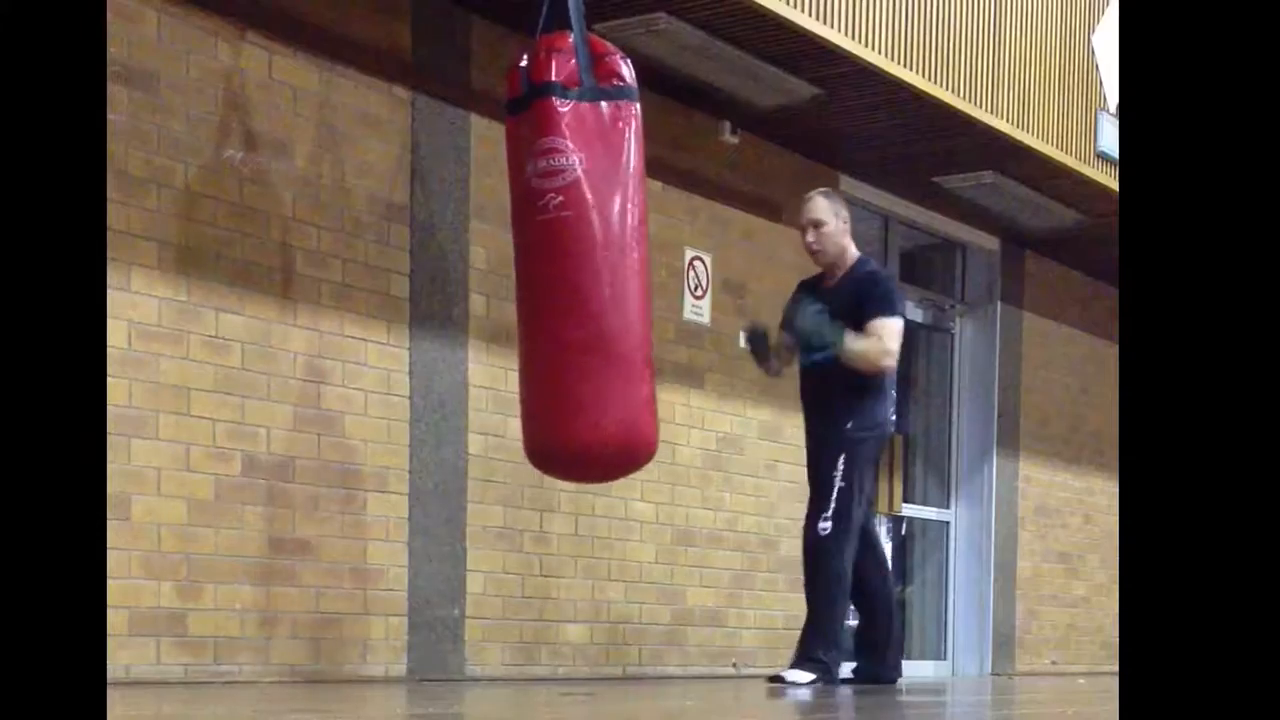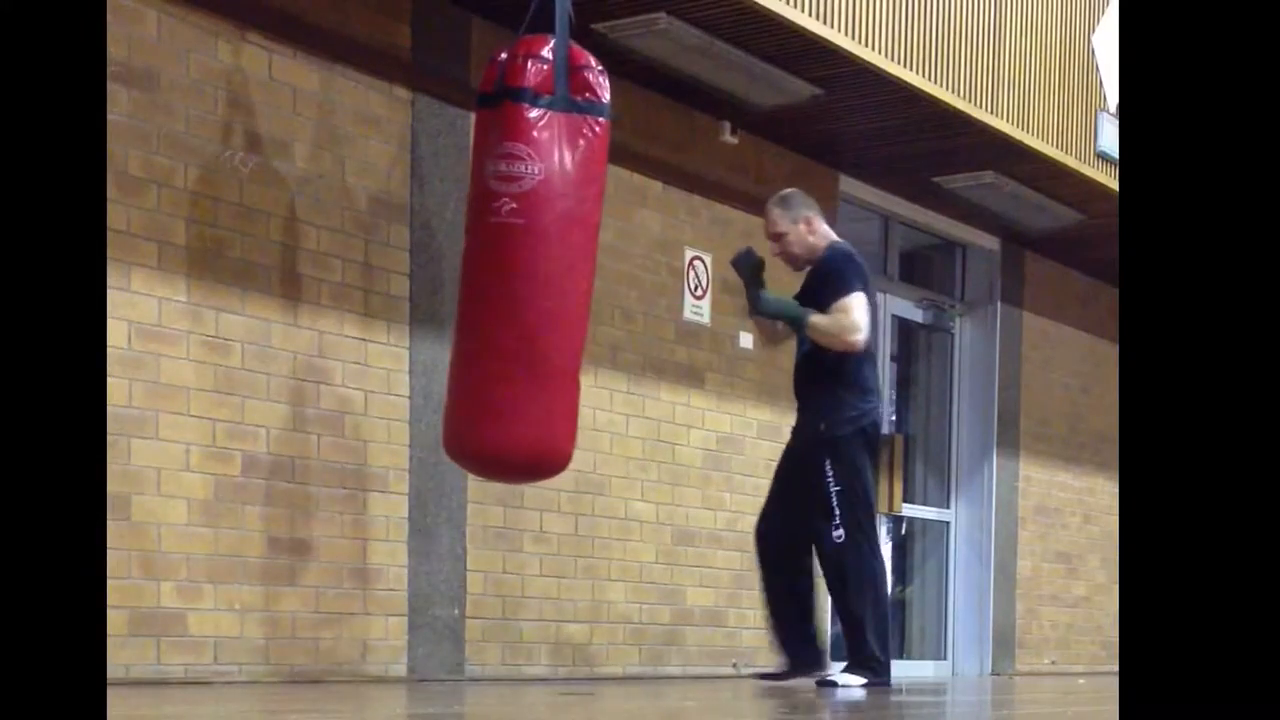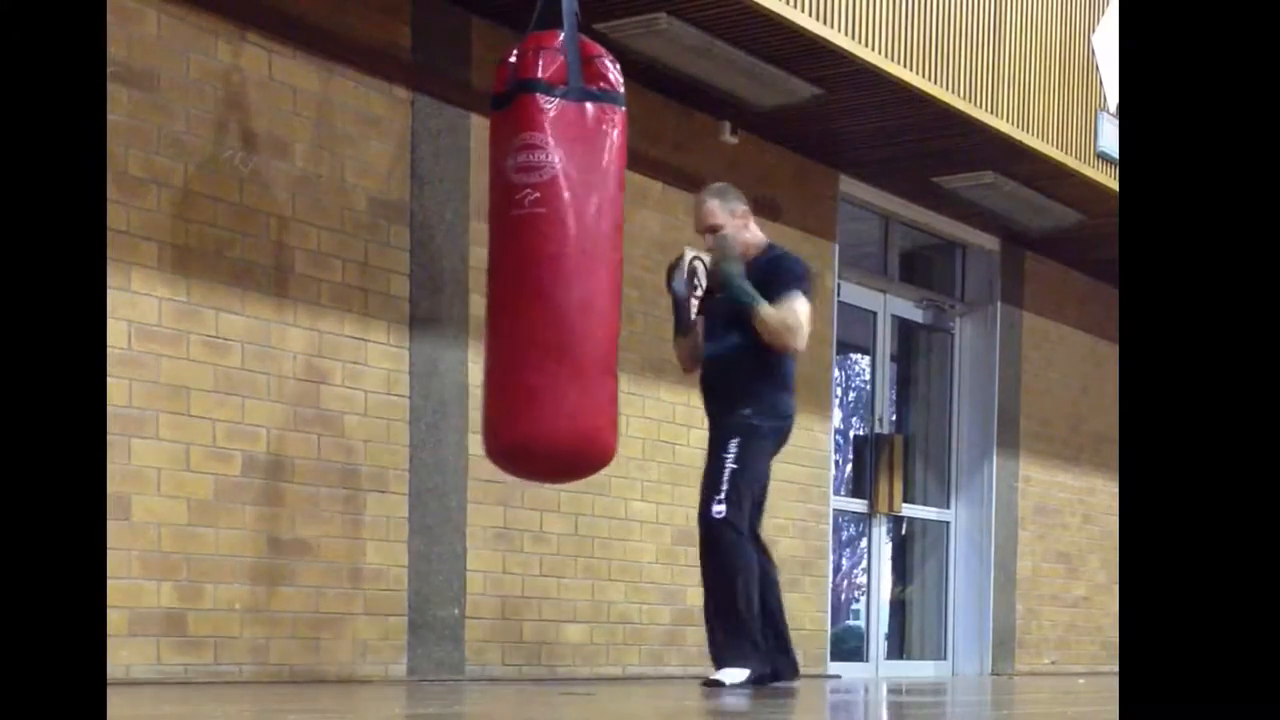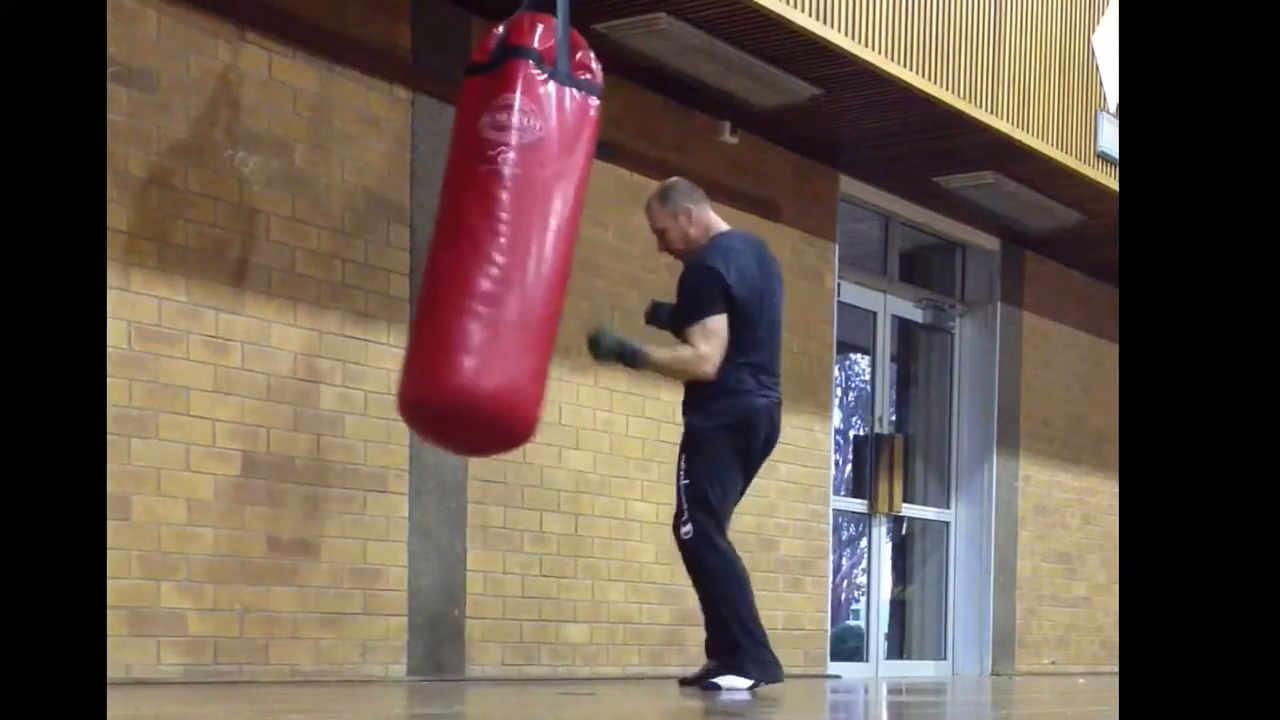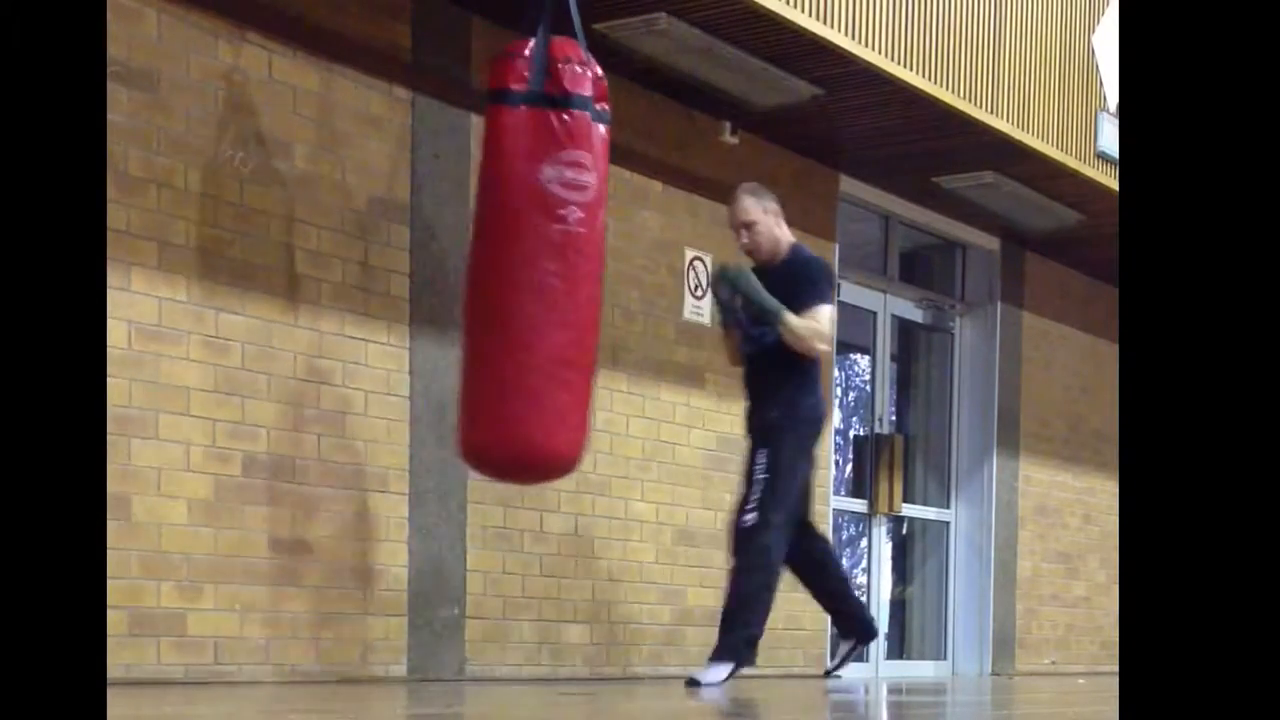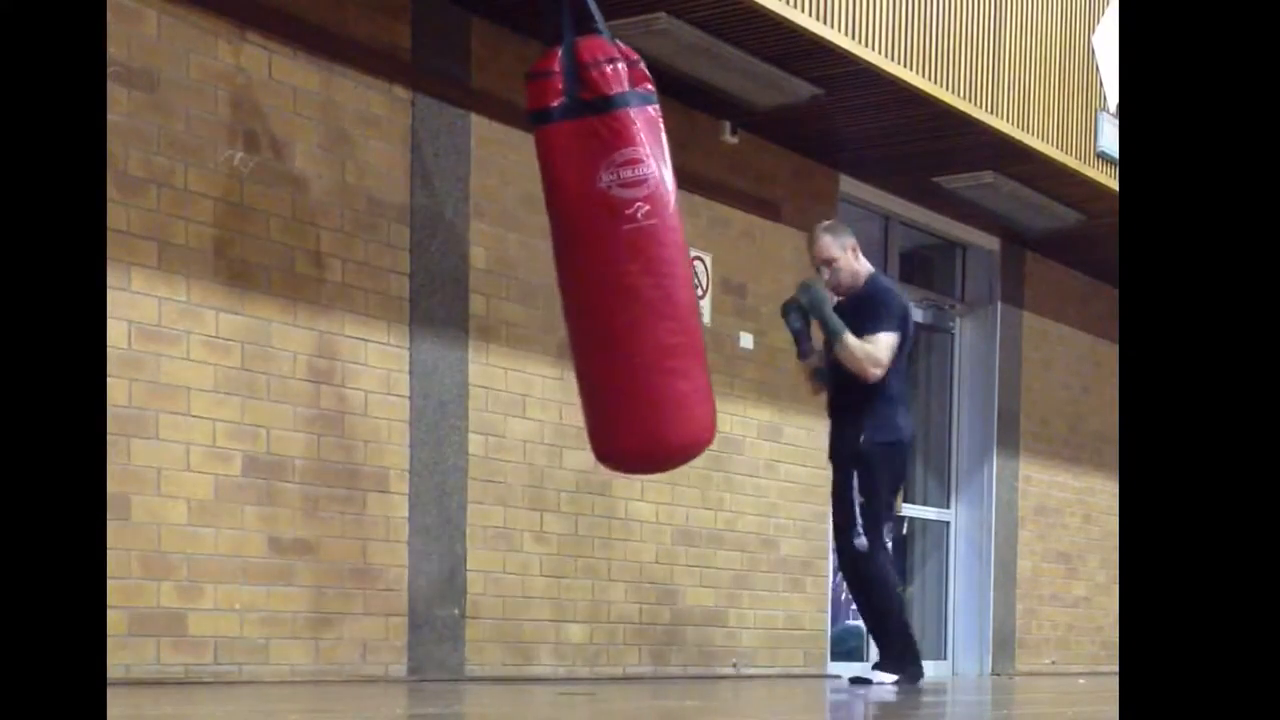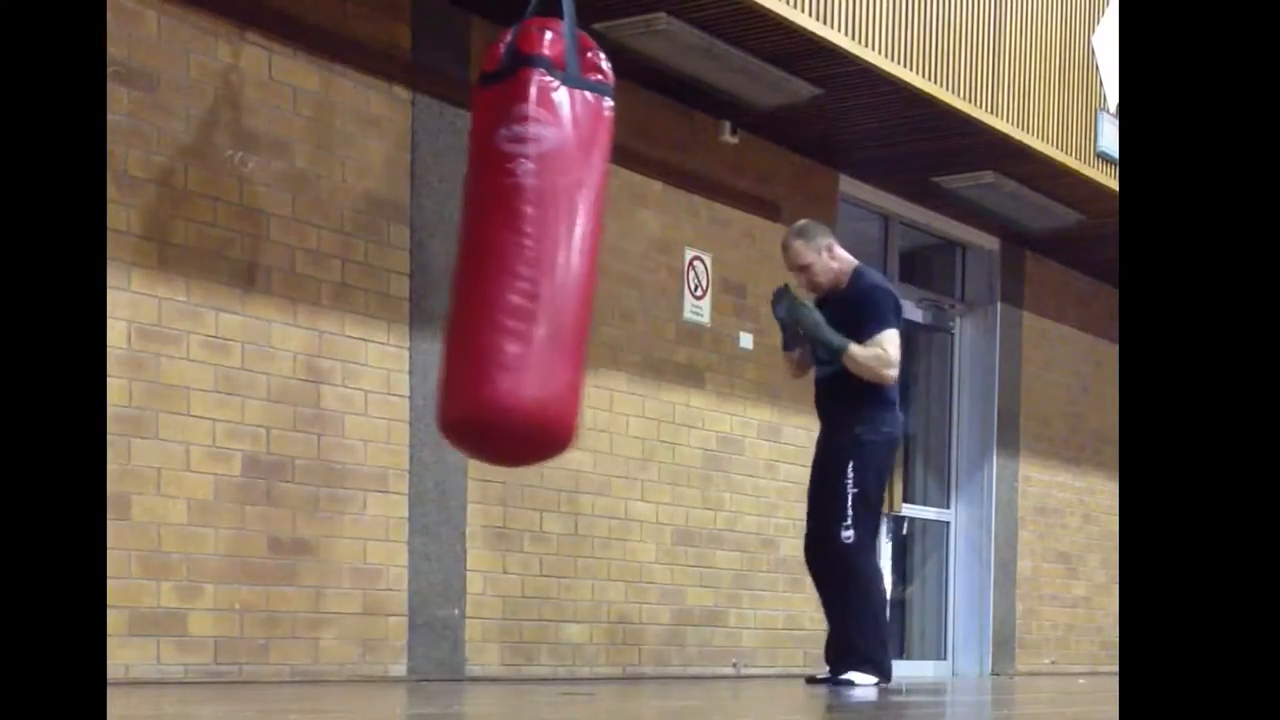
dt=0.7s
person 1, frame 1
left shoulder: (876, 282)
right shoulder: (809, 291)
left elbow: (884, 355)
right elbow: (782, 361)
left wrist: (826, 335)
right wrist: (763, 349)
left hip: (856, 429)
right hip: (825, 431)
left knee: (826, 538)
right knee: (859, 542)
left ankle: (818, 658)
right ankle: (880, 660)
person 1, frame 2
left shoulder: (839, 263)
right shoulder: (819, 274)
left elbow: (854, 334)
right elbow: (773, 334)
left wrist: (790, 310)
right wrist: (754, 286)
left hip: (842, 426)
right hip: (817, 426)
left knee: (846, 544)
right knee: (777, 536)
left ankle: (870, 662)
right ankle: (800, 653)
person 1, frame 3
left shoulder: (783, 268)
right shoulder: (727, 280)
left elbow: (794, 337)
right elbow: (689, 360)
left wrist: (739, 292)
right wrist: (680, 304)
left hip: (755, 417)
right hip: (731, 419)
left knee: (721, 522)
right knee: (740, 535)
left ankle: (743, 655)
right ankle: (774, 656)
person 1, frame 4
left shoulder: (706, 267)
right shoulder: (755, 250)
left elbow: (704, 362)
left wrist: (630, 353)
right wrist: (677, 318)
left hip: (721, 417)
right hip: (759, 412)
left knee: (700, 535)
right knee: (698, 532)
left ankle: (754, 662)
right ankle: (727, 654)
person 1, frame 5
left shoulder: (809, 270)
right shoulder: (755, 277)
left elbow: (819, 343)
right elbow: (737, 356)
left wrist: (765, 304)
right wrist: (728, 309)
left hip: (790, 416)
right hip: (772, 417)
left knee: (756, 529)
right knee: (792, 530)
left ankle: (732, 651)
right ankle: (855, 623)
person 1, frame 6
left shoulder: (881, 297)
right shoulder: (845, 307)
left elbow: (872, 366)
right elbow: (822, 381)
left wrist: (827, 316)
right wrist: (802, 336)
left hip: (874, 437)
right hip: (859, 439)
left knee: (861, 548)
right knee: (865, 550)
left ankle: (899, 658)
right ankle: (899, 658)
person 1, frame 7
left shoulder: (872, 292)
right shoulder: (824, 299)
left elbow: (886, 369)
right elbow: (800, 365)
left wrist: (826, 334)
right wrist: (788, 326)
left hip: (869, 431)
right hip: (837, 432)
left knee: (851, 543)
right knee: (821, 546)
left ankle: (872, 660)
right ankle: (846, 657)
